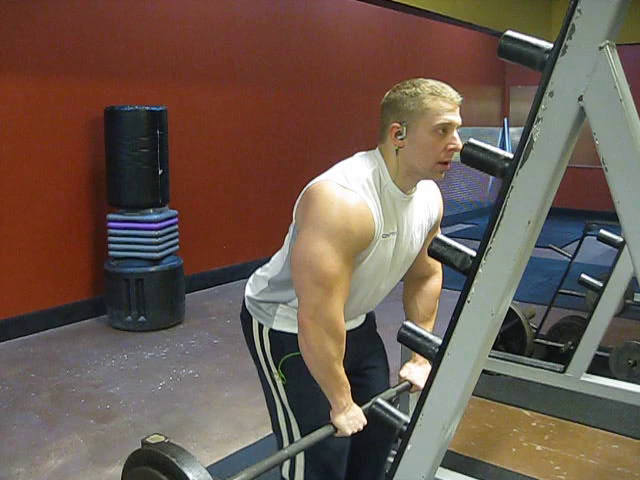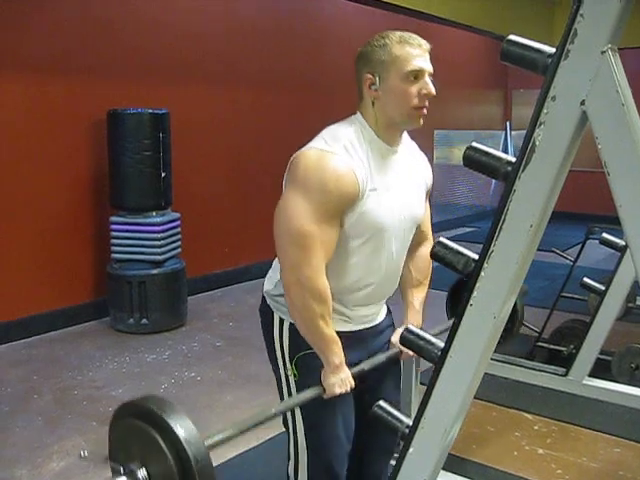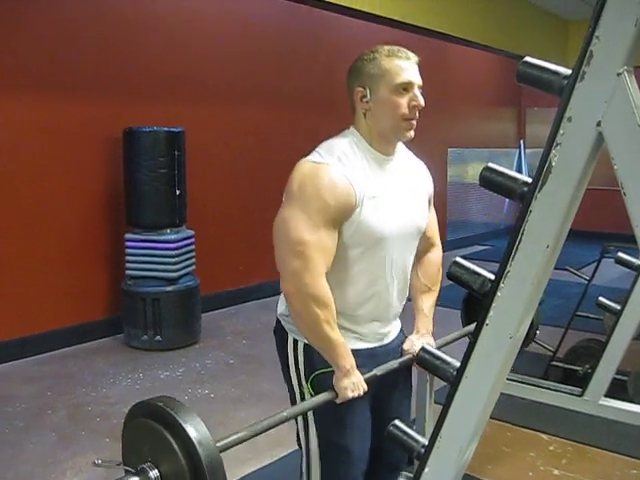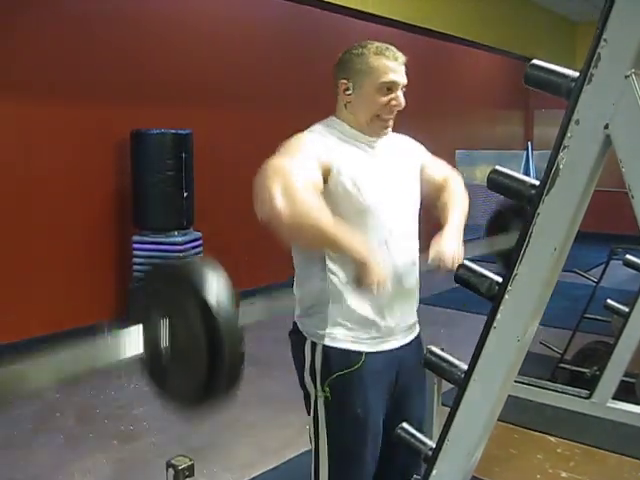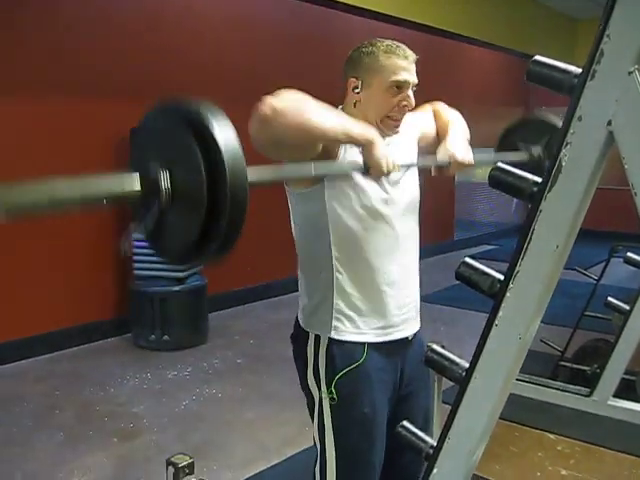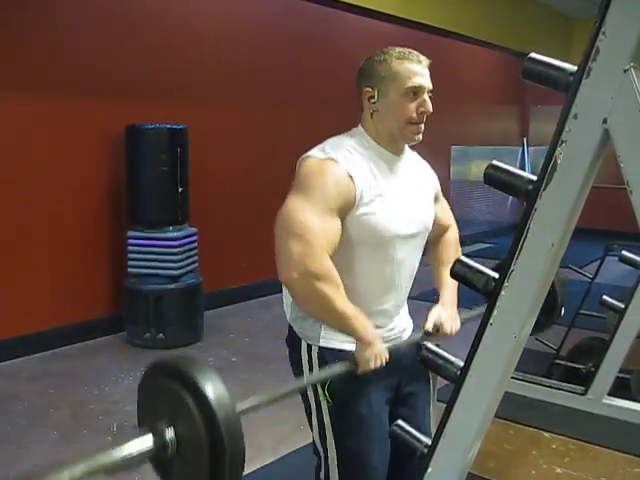
dt=0.5s
person 1, frame 1
left shoulder: (428, 198)
right shoulder: (342, 201)
left elbow: (426, 277)
right elbow: (318, 317)
left wrist: (421, 357)
right wrist: (340, 402)
left hip: (353, 321)
right hip: (286, 325)
left knee: (377, 436)
person 1, frame 2
left shoulder: (416, 161)
right shoulder: (328, 164)
left elbow: (420, 244)
right elbow: (302, 275)
left wrist: (413, 321)
right wrist: (333, 362)
left hip: (374, 322)
right hip: (304, 324)
left knee: (381, 440)
person 1, frame 3
left shoulder: (416, 171)
right shoulder: (326, 176)
left elbow: (429, 249)
right elbow: (301, 283)
left wrist: (423, 327)
right wrist: (342, 364)
left hip: (388, 341)
right hip: (321, 346)
person 1, frame 4
left shoulder: (405, 149)
right shoulder: (313, 150)
left elbow: (450, 182)
right elbow: (278, 203)
left wrist: (451, 229)
right wrist: (360, 253)
left hip: (406, 341)
right hip: (341, 349)
person 1, frame 5
left shoulder: (405, 132)
right shoulder: (323, 140)
left elbow: (443, 113)
right elbow: (272, 114)
left wrist: (457, 139)
right wrist: (366, 136)
left hip: (407, 334)
right hip: (344, 344)
person 1, frame 6
left shoulder: (421, 171)
right shoulder: (332, 170)
left elbow: (445, 231)
right elbow: (300, 269)
left wrist: (448, 297)
right wrist: (363, 335)
left hip: (398, 340)
right hip: (337, 351)
